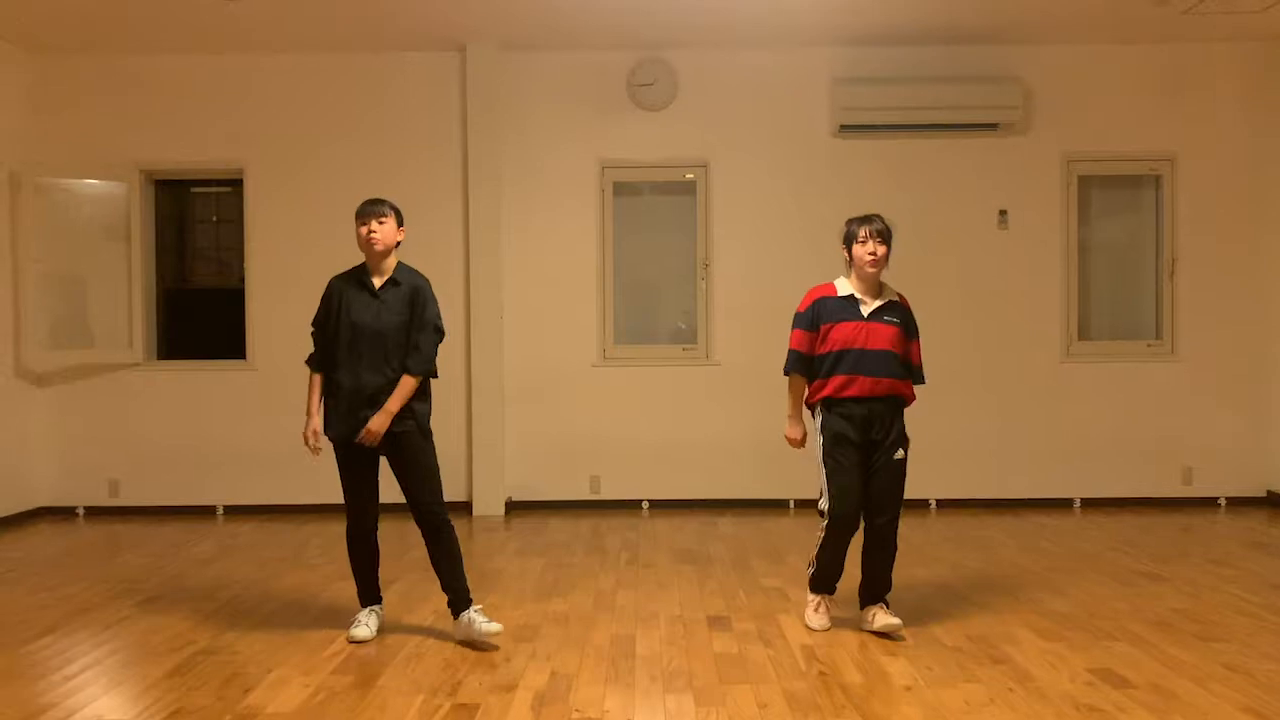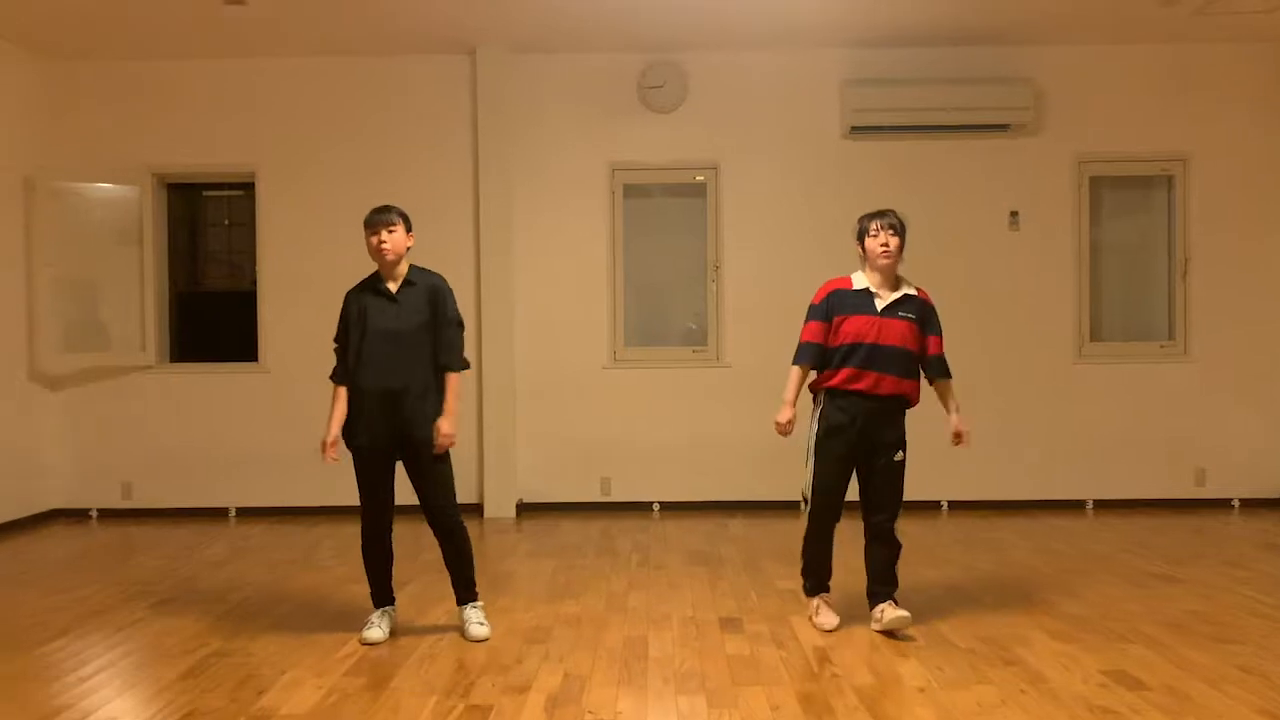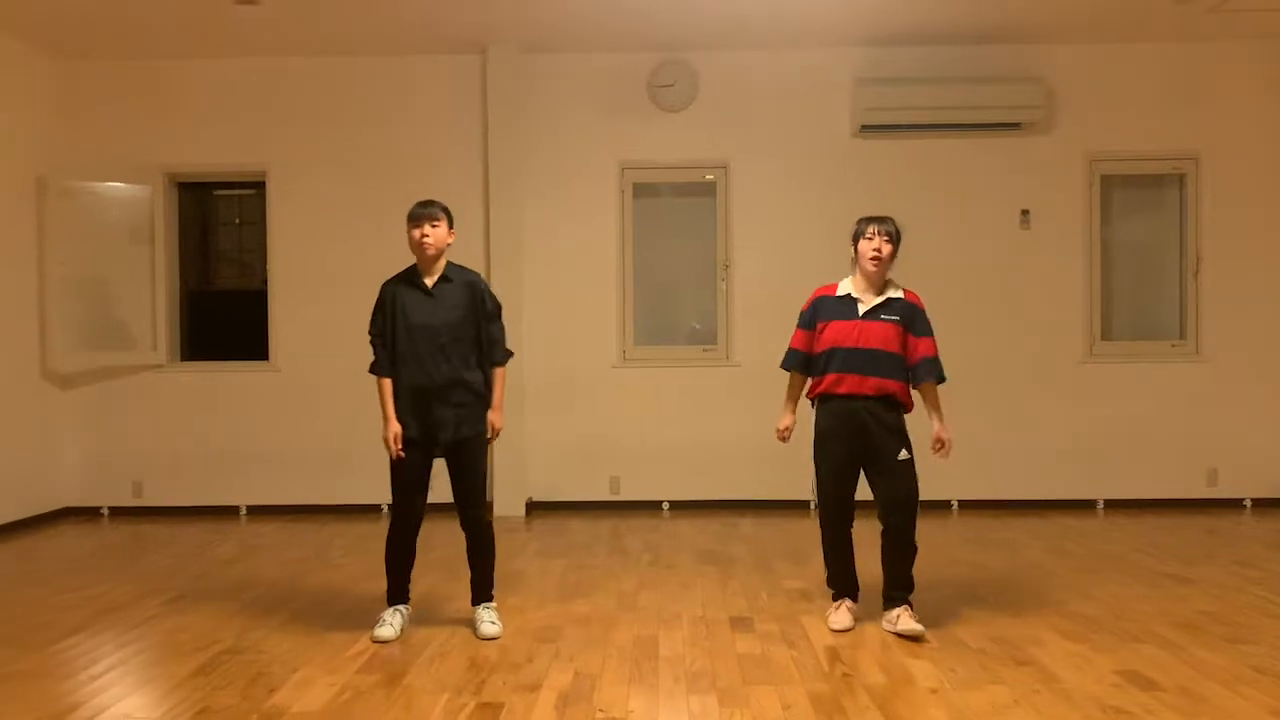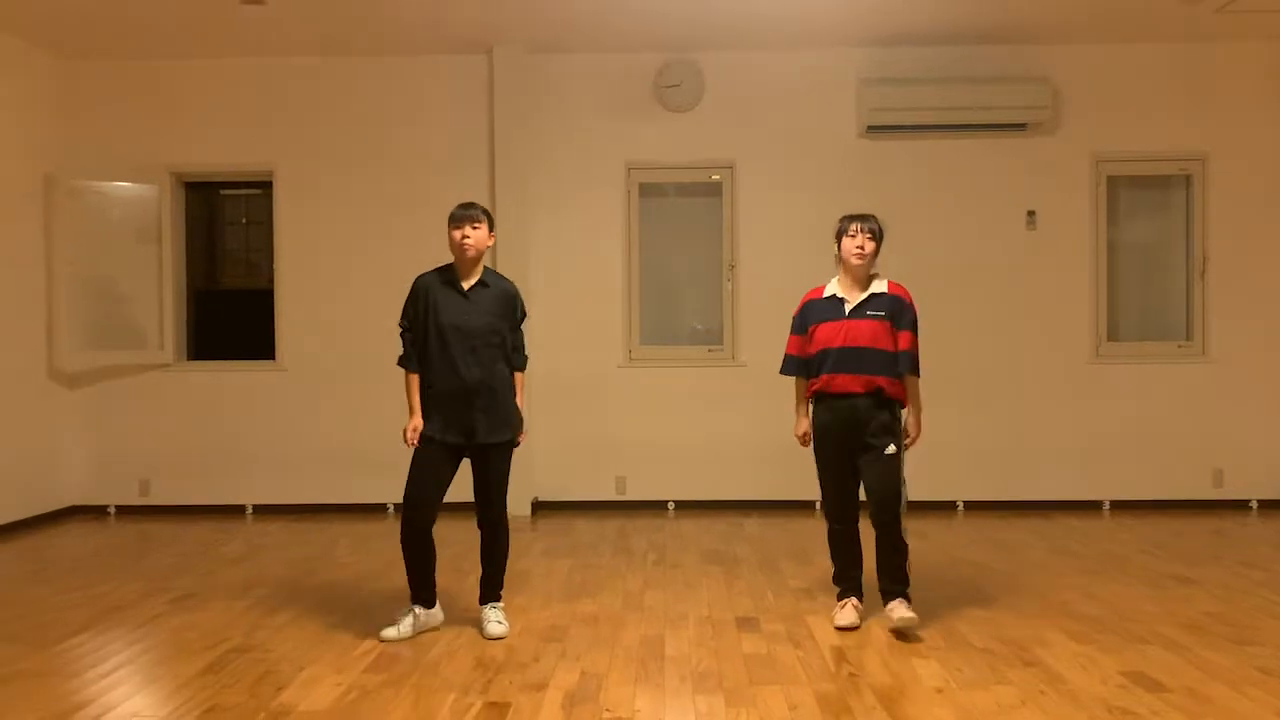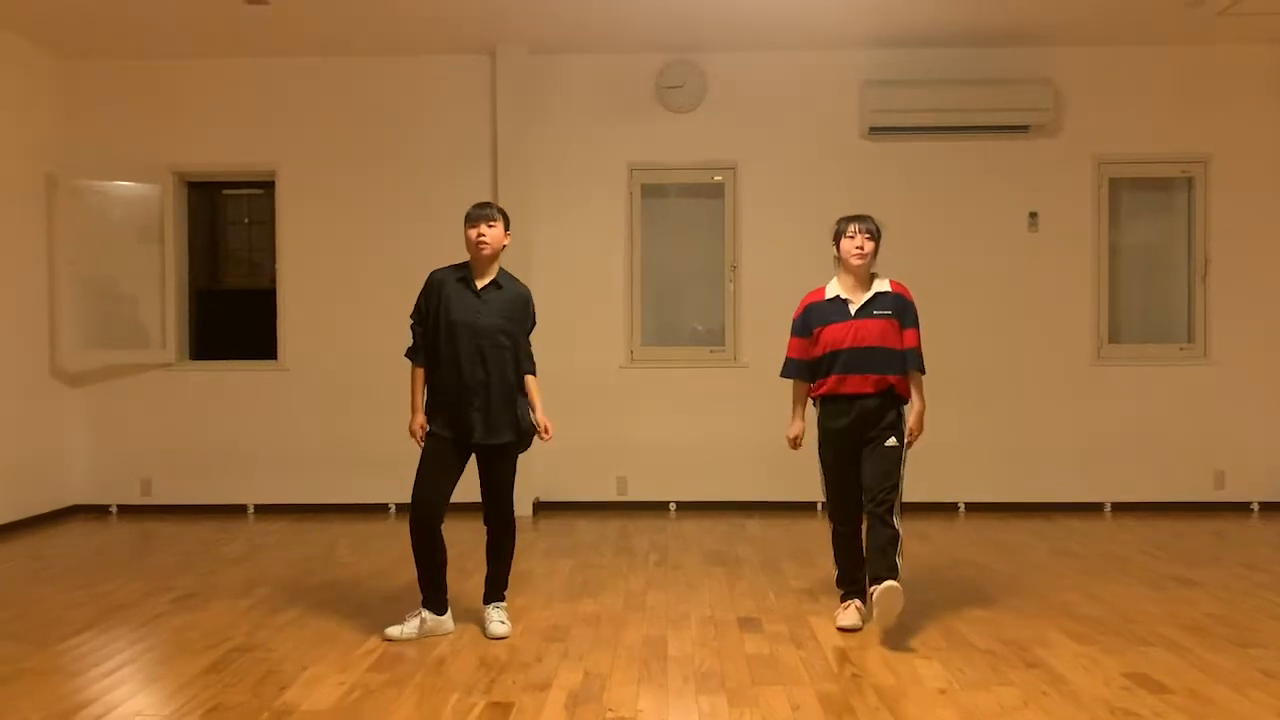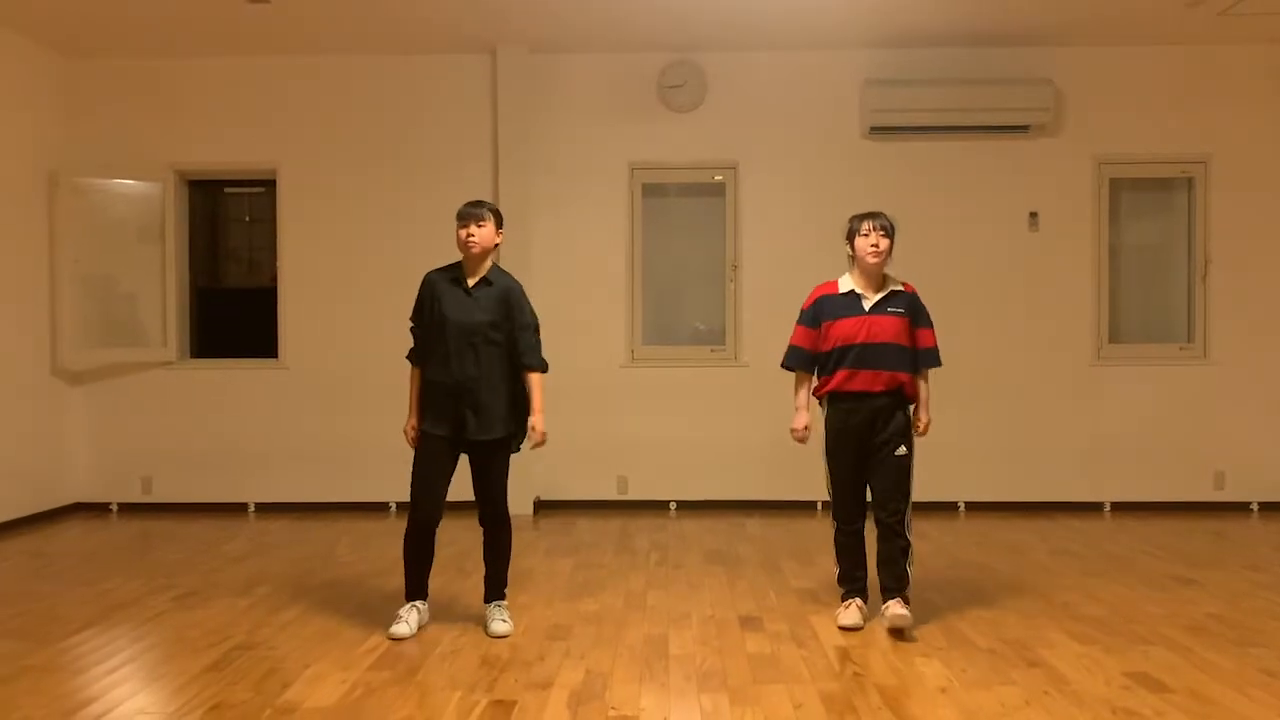
dt=0.3s
person 1, frame 1
left shoulder: (416, 287)
right shoulder: (339, 289)
left elbow: (420, 361)
right elbow: (321, 357)
left wrist: (386, 414)
right wrist: (314, 413)
left hip: (404, 417)
right hip: (349, 419)
left knee: (431, 513)
right knee: (360, 520)
left ankle: (464, 611)
right ankle: (371, 606)
person 1, frame 2
left shoulder: (433, 289)
right shoulder: (357, 298)
left elbow: (451, 357)
right elbow: (344, 368)
left wrist: (448, 415)
right wrist: (335, 423)
left hip: (421, 423)
right hip: (370, 425)
left knee: (444, 516)
right knee: (375, 521)
left ankle: (470, 604)
right ankle: (383, 608)
person 1, frame 3
left shoulder: (471, 286)
right shoulder: (393, 291)
left elbow: (495, 351)
right elbow: (383, 361)
left wrist: (495, 406)
right wrist: (390, 418)
left hip: (466, 417)
right hip: (413, 420)
left knee: (475, 515)
right knee: (405, 516)
left ankle: (484, 604)
right ankle: (397, 605)
person 1, frame 4
left shoulder: (506, 293)
right shoulder: (426, 288)
left elbow: (517, 357)
right elbow: (412, 356)
left wrist: (519, 409)
right wrist: (415, 413)
left hip: (495, 422)
right hip: (441, 422)
left knee: (492, 516)
right knee: (415, 515)
left ankle: (491, 603)
right ankle: (424, 606)
person 1, frame 5
left shoulder: (517, 295)
right shoulder: (440, 284)
left elbow: (523, 359)
right elbow: (421, 351)
left wrist: (537, 409)
right wrist: (418, 409)
left hip: (501, 421)
right hip: (447, 420)
left knee: (499, 515)
right knee: (423, 513)
left ankle: (495, 603)
right ankle: (434, 610)
person 1, frame 6
left shoulder: (508, 290)
right shoulder: (434, 284)
left elbow: (529, 355)
right elbow: (419, 353)
left wrist: (536, 411)
right wrist: (413, 411)
left hip: (491, 418)
right hip: (438, 416)
left knee: (494, 513)
right knee: (422, 512)
left ankle: (496, 601)
right ankle: (415, 601)
person 2, frame 1
left shoulder: (899, 308)
right shoulder: (819, 301)
left elbow: (909, 371)
right elbow: (799, 365)
left wrist: (902, 420)
right wrist: (794, 417)
left hip: (887, 419)
right hip: (838, 415)
left knee: (884, 517)
right knee: (841, 510)
left ankle: (874, 603)
right ankle: (819, 591)
person 2, frame 2
left shoulder: (918, 303)
right shoulder: (835, 294)
left elbow: (935, 365)
right elbow: (808, 354)
left wrist: (953, 413)
right wrist: (788, 402)
left hip: (887, 415)
right hip: (838, 410)
left knee: (882, 514)
right knee: (823, 506)
left ankle: (882, 602)
right ankle: (818, 594)
person 2, frame 3
left shoulder: (907, 306)
right shoulder: (822, 301)
left elbow: (925, 369)
right elbow: (799, 362)
left wrist: (938, 421)
right wrist: (788, 411)
left hip: (885, 417)
right hip: (833, 416)
left knee: (900, 510)
right knee: (834, 515)
left ankle: (898, 605)
right ankle: (842, 597)
person 2, frame 4
left shoulder: (895, 300)
right shoulder: (813, 304)
left elbow: (908, 365)
right elbow: (800, 368)
left wrist: (913, 415)
right wrist: (801, 416)
left hip: (878, 413)
right hip: (830, 414)
left knee: (887, 509)
right knee: (839, 511)
left ankle: (896, 598)
right ankle: (848, 595)
person 2, frame 5
left shoulder: (898, 298)
right shoulder: (814, 305)
left elbow: (913, 362)
right elbow: (801, 369)
left wrist: (917, 408)
right wrist: (797, 418)
left hip: (884, 412)
right hip: (836, 416)
left knee: (883, 500)
right knee: (843, 511)
left ankle: (885, 583)
right ankle: (851, 596)
person 2, frame 6
left shoulder: (907, 300)
right shoulder: (824, 299)
left elbow: (922, 363)
right elbow: (802, 360)
left wrist: (923, 407)
right wrist: (801, 409)
left hip: (892, 412)
right hip: (843, 411)
left knee: (893, 509)
right knee: (846, 510)
left ankle: (896, 597)
right ankle: (852, 596)
